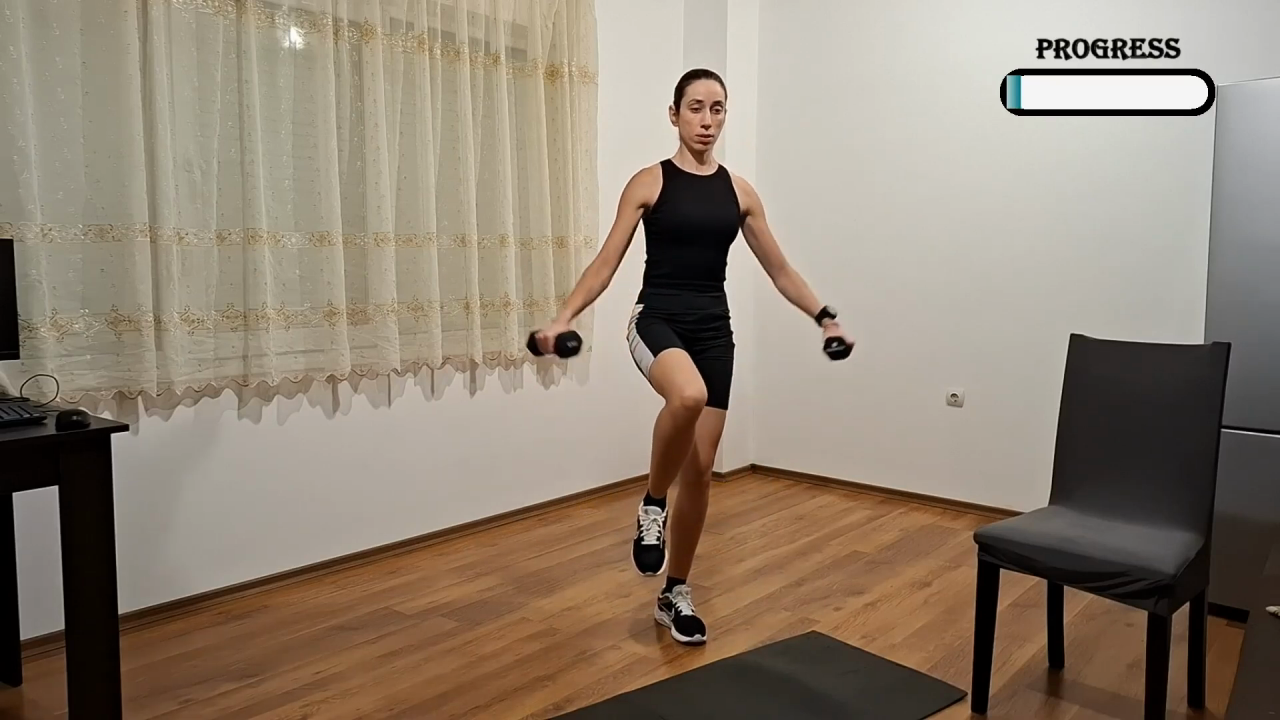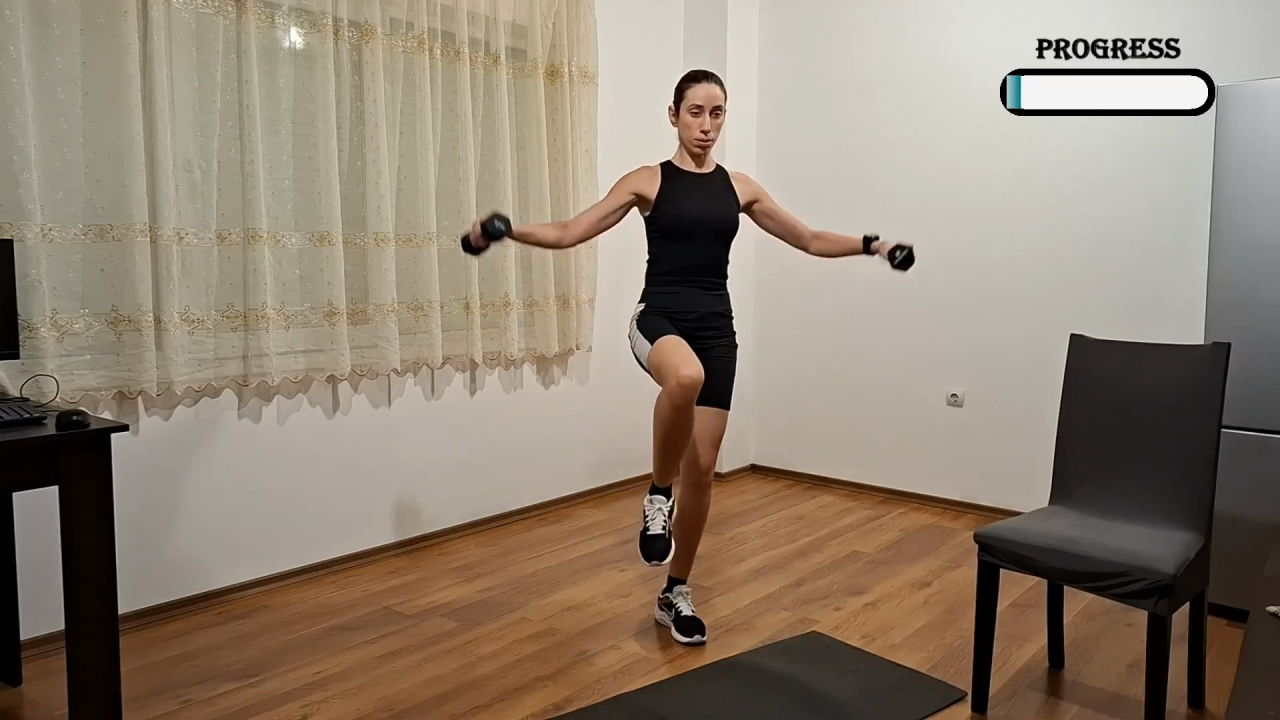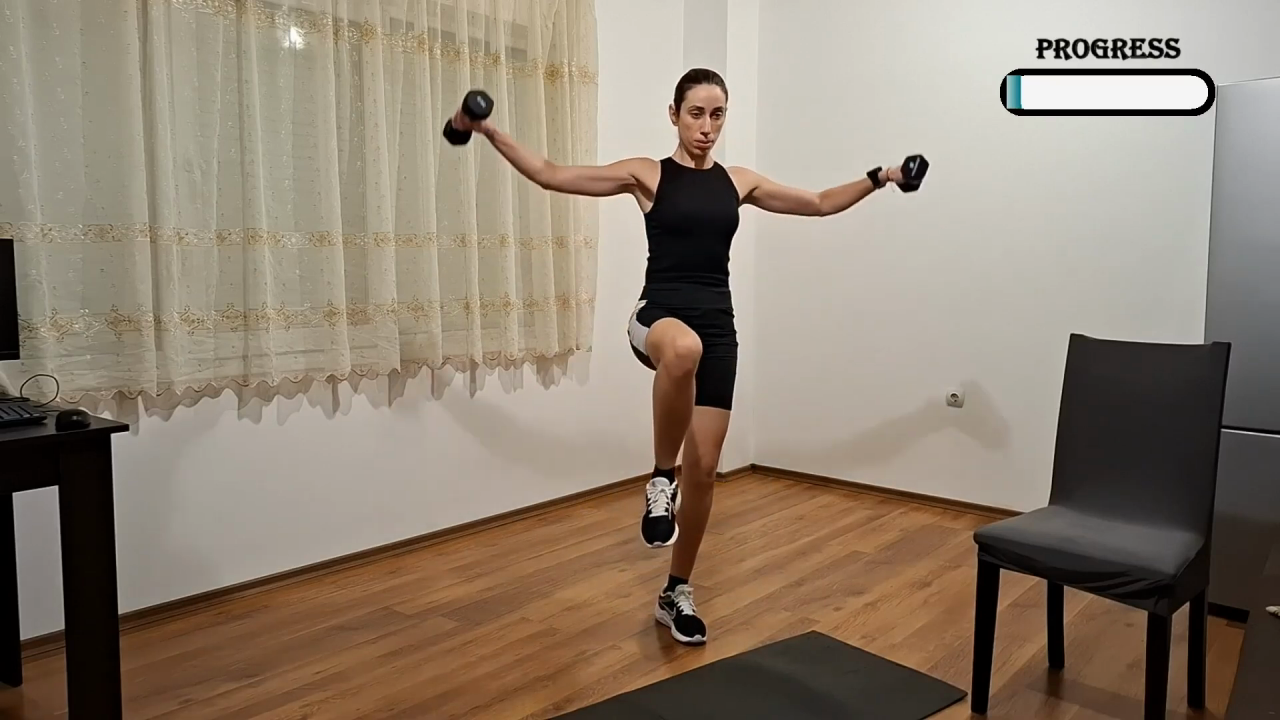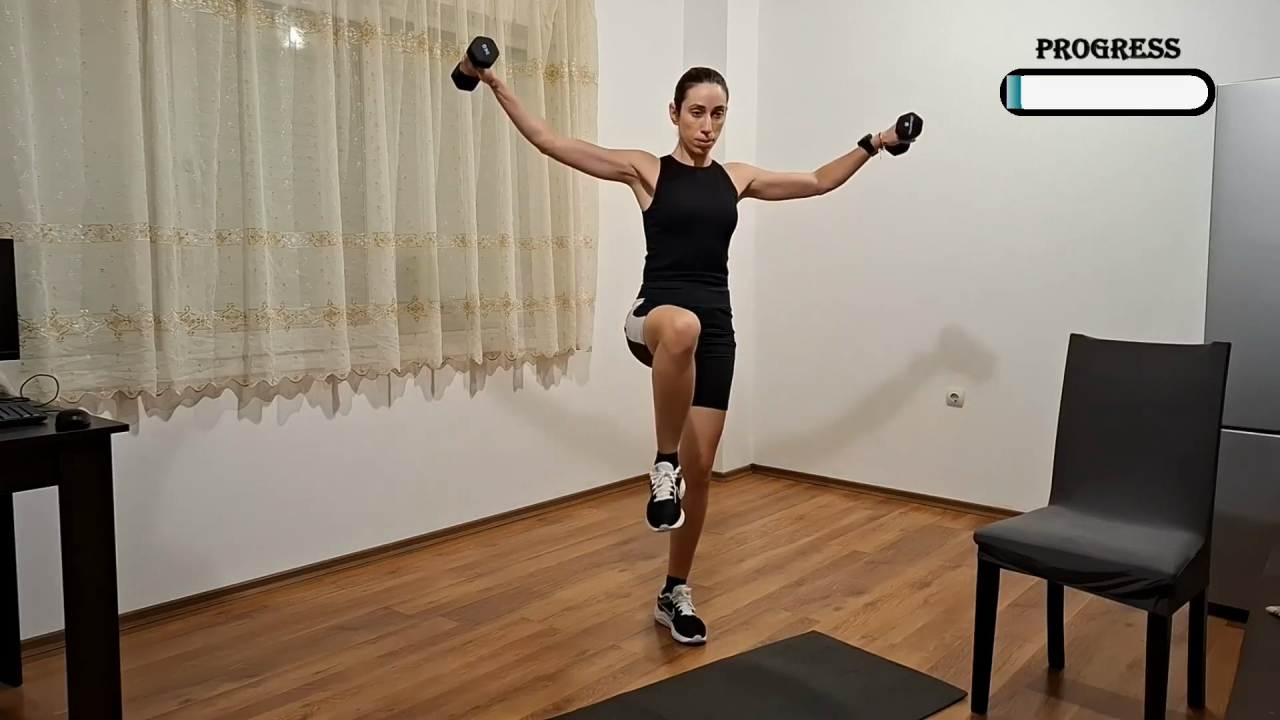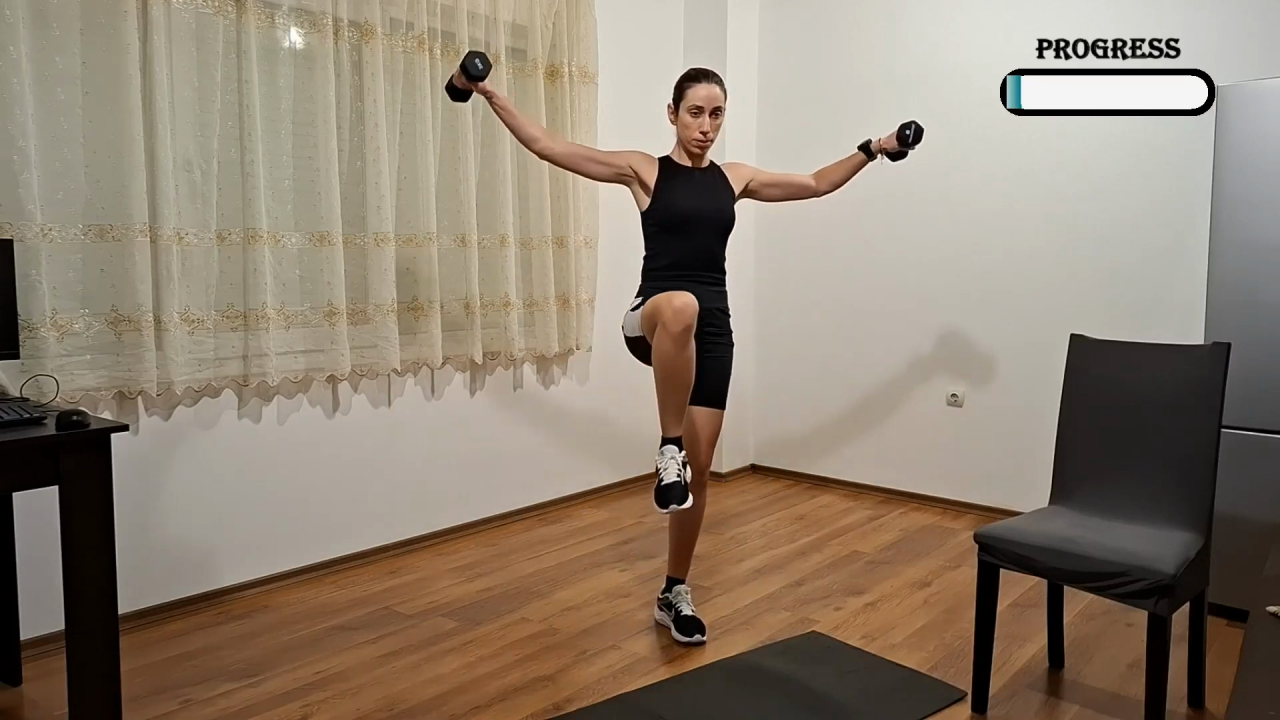
dt=0.2s
person 1, frame 1
left shoulder: (739, 190)
right shoulder: (649, 182)
left elbow: (778, 267)
right elbow: (606, 263)
left wrist: (823, 315)
right wrist: (564, 317)
left hip: (714, 329)
right hip: (657, 322)
left knee: (700, 469)
right knee: (688, 394)
left ankle: (675, 595)
right ankle: (652, 503)
person 1, frame 2
left shoulder: (738, 186)
right shoulder: (648, 181)
left elbow: (808, 239)
right elbow: (572, 231)
left wrist: (870, 245)
right wrist: (511, 232)
left hip: (717, 328)
right hip: (659, 321)
left knee: (703, 469)
right knee: (685, 376)
left ankle: (676, 595)
right ankle: (658, 493)
person 1, frame 3
left shoulder: (738, 181)
right shoulder: (648, 174)
left elbow: (819, 203)
right elbow: (551, 176)
left wrist: (879, 178)
right wrist: (487, 131)
left hip: (718, 327)
right hip: (658, 320)
left knee: (704, 468)
right knee: (683, 345)
left ankle: (677, 594)
right ankle: (660, 477)
person 1, frame 4
left shoulder: (737, 178)
right shoulder: (645, 169)
left elbow: (819, 181)
right elbow: (549, 141)
left wrist: (873, 145)
right wrist: (495, 85)
left hip: (716, 328)
right hip: (655, 319)
left knee: (700, 470)
right knee: (683, 327)
left ankle: (676, 595)
right ankle: (664, 462)
person 1, frame 5
left shoulder: (735, 178)
right shoulder: (644, 169)
left elbow: (815, 183)
right elbow: (549, 146)
left wrist: (871, 151)
right wrist: (489, 95)
left hip: (713, 329)
right hip: (652, 321)
left knee: (699, 469)
right knee: (681, 308)
left ankle: (675, 595)
right ankle: (668, 448)
